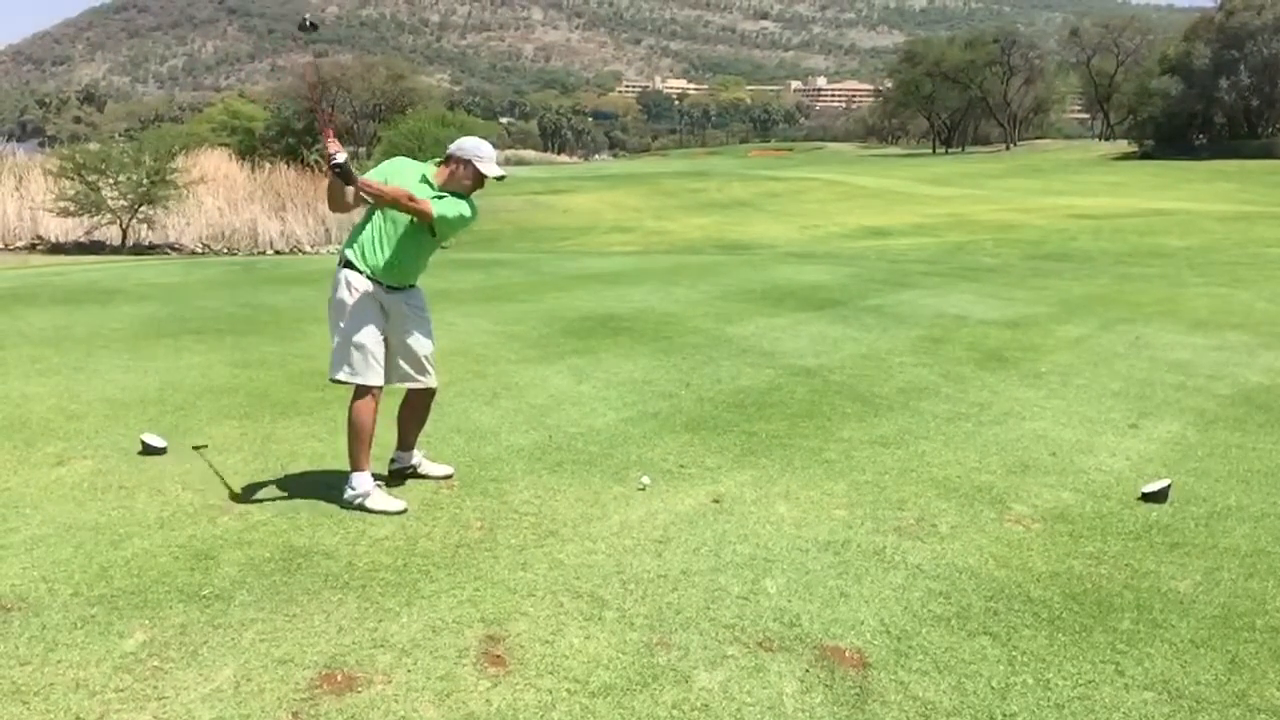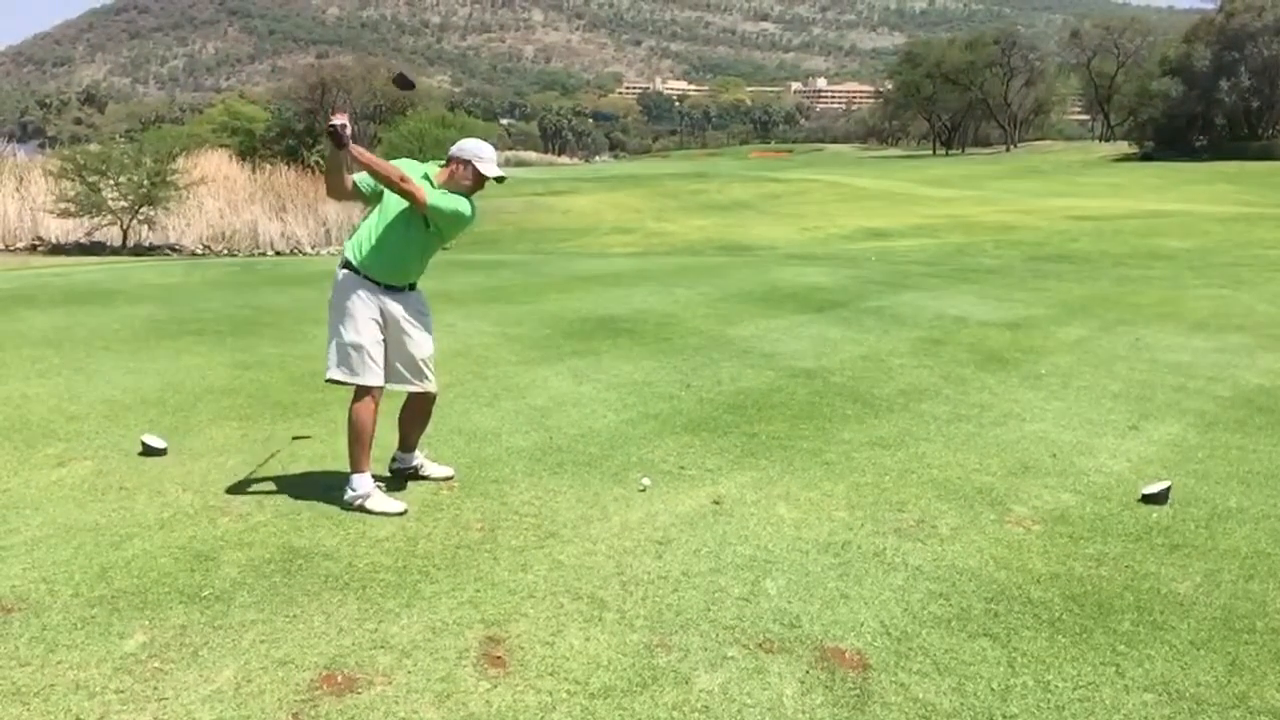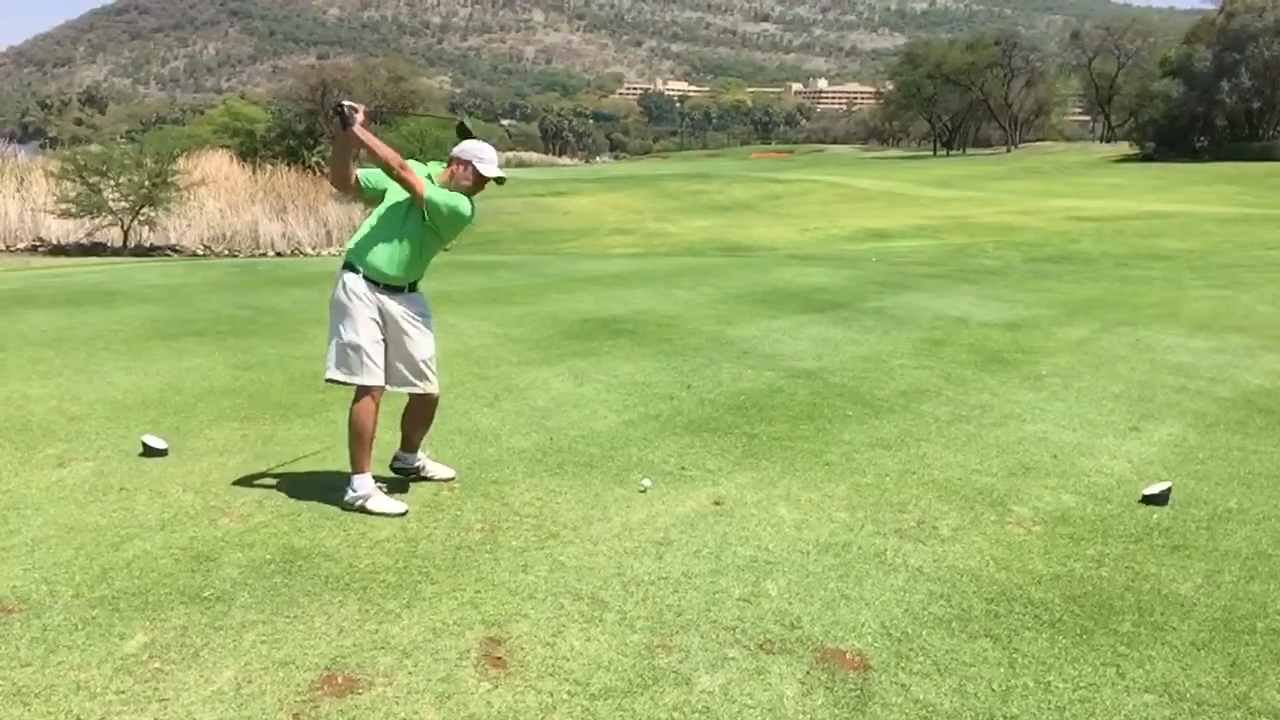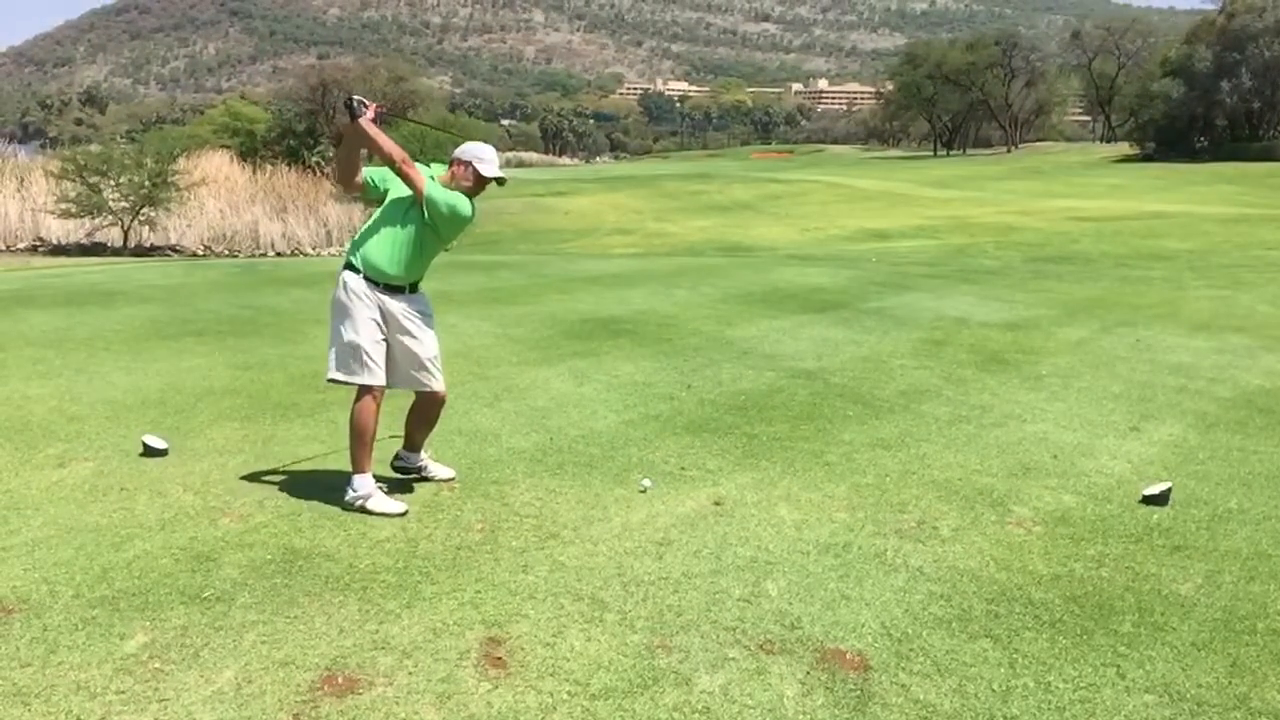
dt=0.5s
person 1, frame 1
left shoulder: (462, 209)
right shoulder: (399, 167)
left elbow: (411, 203)
right elbow: (339, 204)
left wrist: (355, 178)
right wrist: (338, 175)
left hip: (404, 294)
right hip: (359, 283)
left knee: (424, 383)
right knee: (369, 385)
left ankle: (405, 458)
right ankle: (359, 483)
person 1, frame 2
left shoulder: (462, 210)
right shoulder: (407, 165)
left elbow: (402, 186)
right elbow: (338, 190)
left wrist: (350, 146)
right wrist: (337, 148)
left hip: (404, 297)
right hip: (358, 286)
left knee: (425, 389)
right knee: (369, 386)
left ankle: (406, 458)
right ankle: (359, 485)
person 1, frame 3
left shoulder: (460, 208)
right shoulder: (416, 171)
left elbow: (401, 172)
right elbow: (343, 182)
left wrist: (358, 129)
right wrist: (345, 136)
left hip: (404, 298)
right hip: (360, 287)
left knee: (427, 391)
right knee: (369, 387)
left ankle: (409, 458)
right ankle: (360, 486)
person 1, frame 4
left shoulder: (460, 209)
right shoulder: (416, 173)
left elbow: (401, 164)
right elbow: (348, 181)
left wrist: (365, 124)
right wrist: (352, 134)
left hip: (405, 298)
right hip: (361, 288)
left knee: (433, 391)
right knee: (371, 387)
left ankle: (410, 457)
right ankle: (360, 486)
